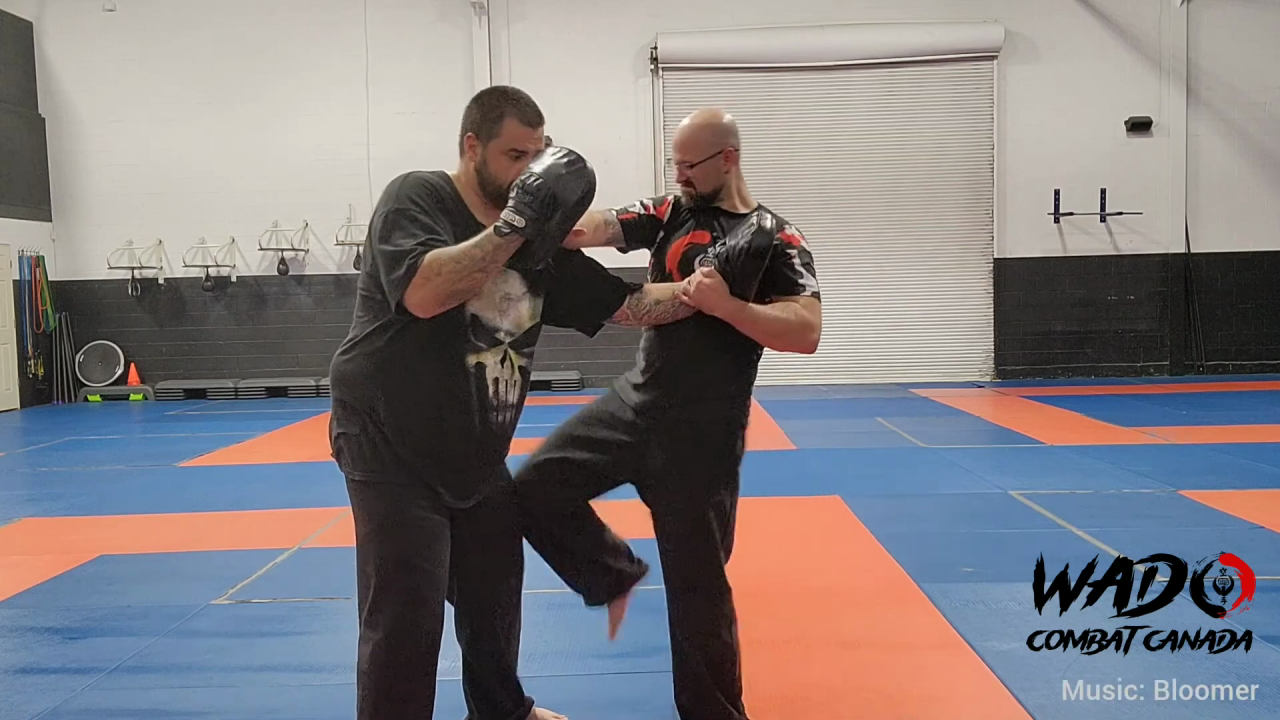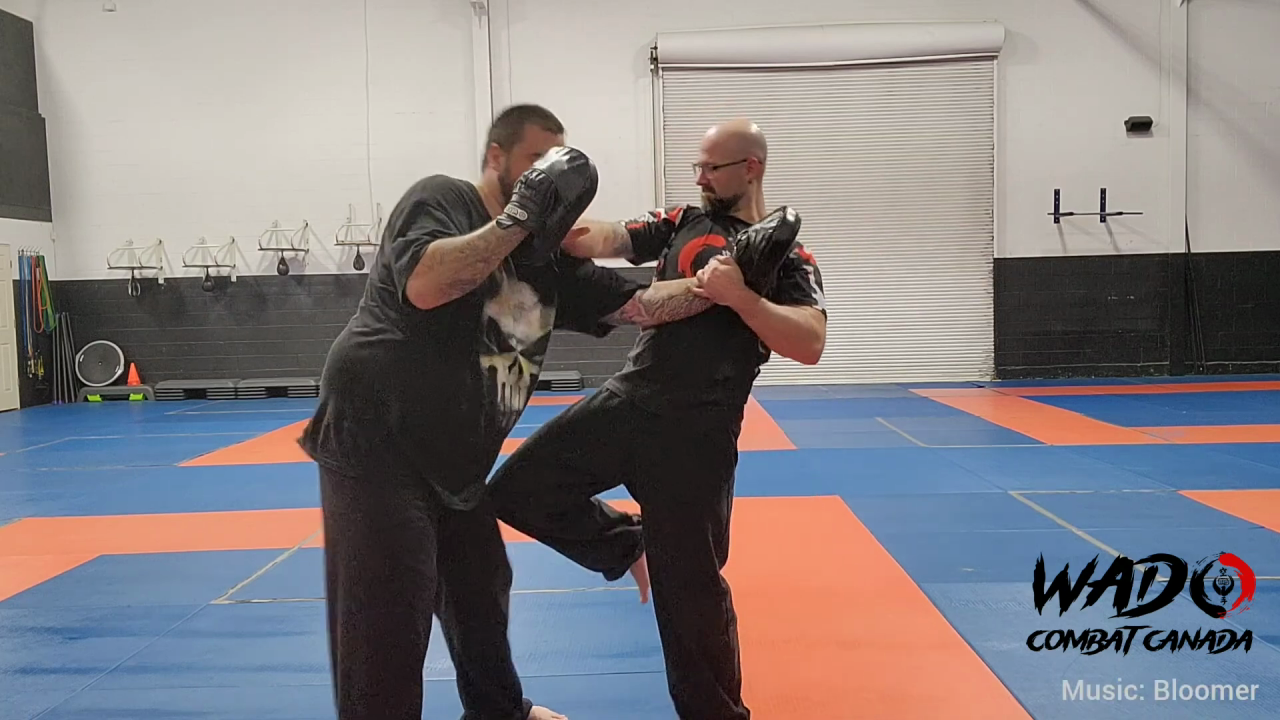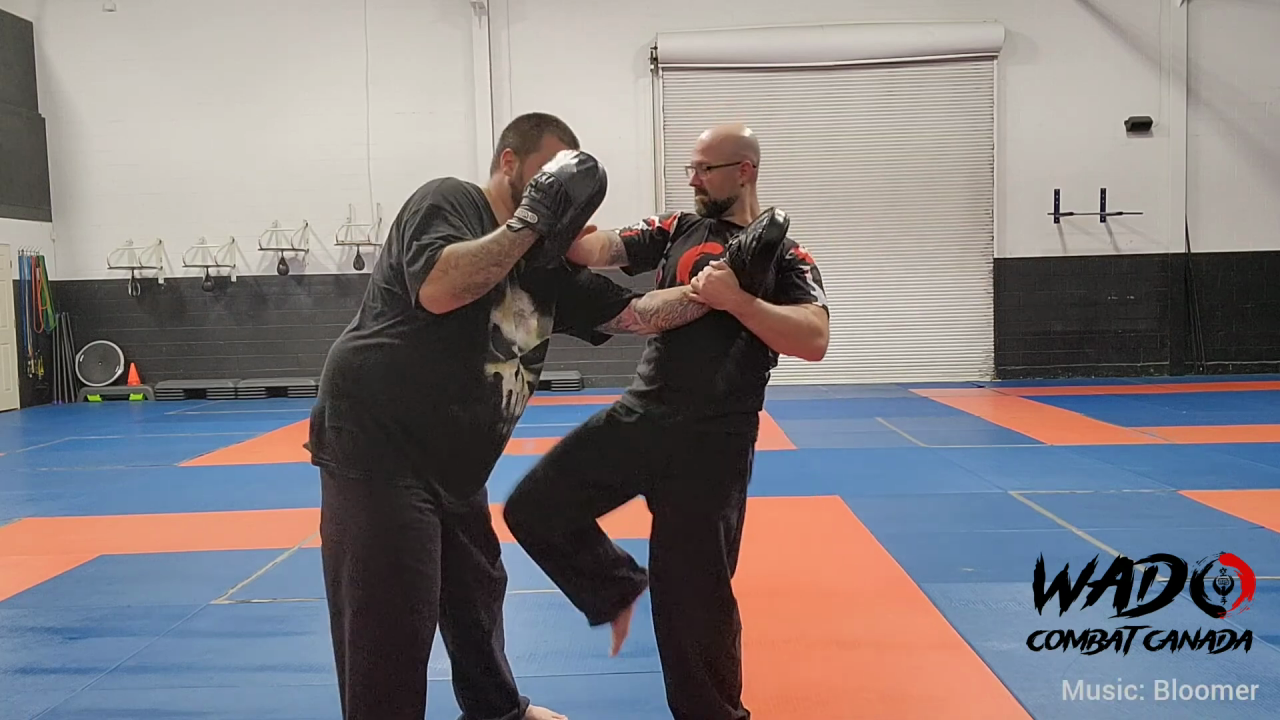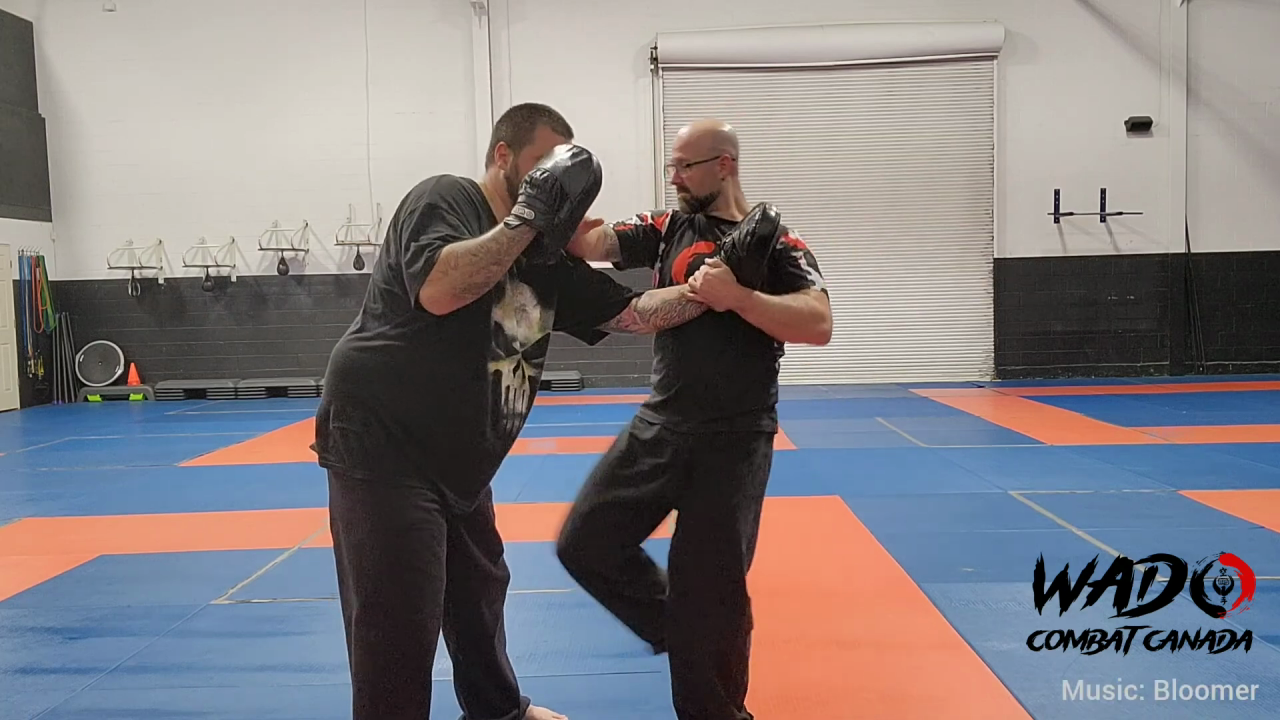
dt=0.2s
person 1, frame 1
left shoulder: (538, 237)
right shoulder: (416, 198)
left elbow: (627, 304)
right elbow: (424, 294)
right wrist: (513, 226)
left hip: (476, 455)
right hip: (394, 452)
left knee: (495, 592)
right knee: (405, 619)
person 1, frame 2
left shoulder: (547, 254)
right shoulder: (440, 198)
left elbow: (637, 303)
right elbow: (425, 285)
right wrist: (517, 220)
left hip: (456, 460)
right hip: (376, 446)
left knee: (482, 594)
right knee: (387, 622)
person 1, frame 3
left shoulder: (548, 262)
right shoulder: (447, 201)
left elbow: (634, 312)
right elbow: (439, 290)
right wrist: (529, 222)
left hip: (453, 462)
right hip: (376, 446)
left knee: (477, 594)
right knee: (390, 626)
person 1, frame 4
left shoulder: (546, 255)
right shoulder: (443, 199)
left elbow: (631, 311)
right elbow: (439, 291)
right wrist: (527, 219)
left hip: (457, 461)
right hip: (382, 446)
left knee: (478, 593)
right knee: (399, 623)
person 2, frame 1
left shoulder: (776, 239)
right shoulder: (669, 212)
left elbow: (806, 334)
right elbow: (591, 228)
left wrist: (726, 305)
left hip: (703, 425)
right hip: (632, 401)
left knee: (695, 576)
right knee: (533, 493)
right ankle: (616, 576)
person 2, frame 2
left shoulder: (789, 256)
right shoulder: (680, 222)
left elbow: (811, 345)
right elbow: (602, 240)
left wrist: (739, 297)
left hip: (697, 428)
right hip: (624, 401)
left knee: (690, 580)
right knee: (516, 489)
right ankle: (625, 540)
person 2, frame 3
left shoulder: (787, 256)
right shoulder: (675, 229)
left elbow: (814, 341)
right elbow: (596, 249)
left wrist: (735, 300)
left hip: (713, 438)
right hip: (638, 415)
left knee: (694, 589)
right knee: (532, 509)
right ankle: (618, 589)
person 2, frame 4
left shoulder: (779, 245)
right shoulder: (666, 228)
left elbow: (818, 325)
right elbow: (591, 242)
left wrist: (735, 296)
left hip: (735, 437)
right hip: (659, 423)
left knee: (710, 586)
right knee: (584, 546)
right ankle: (669, 618)
